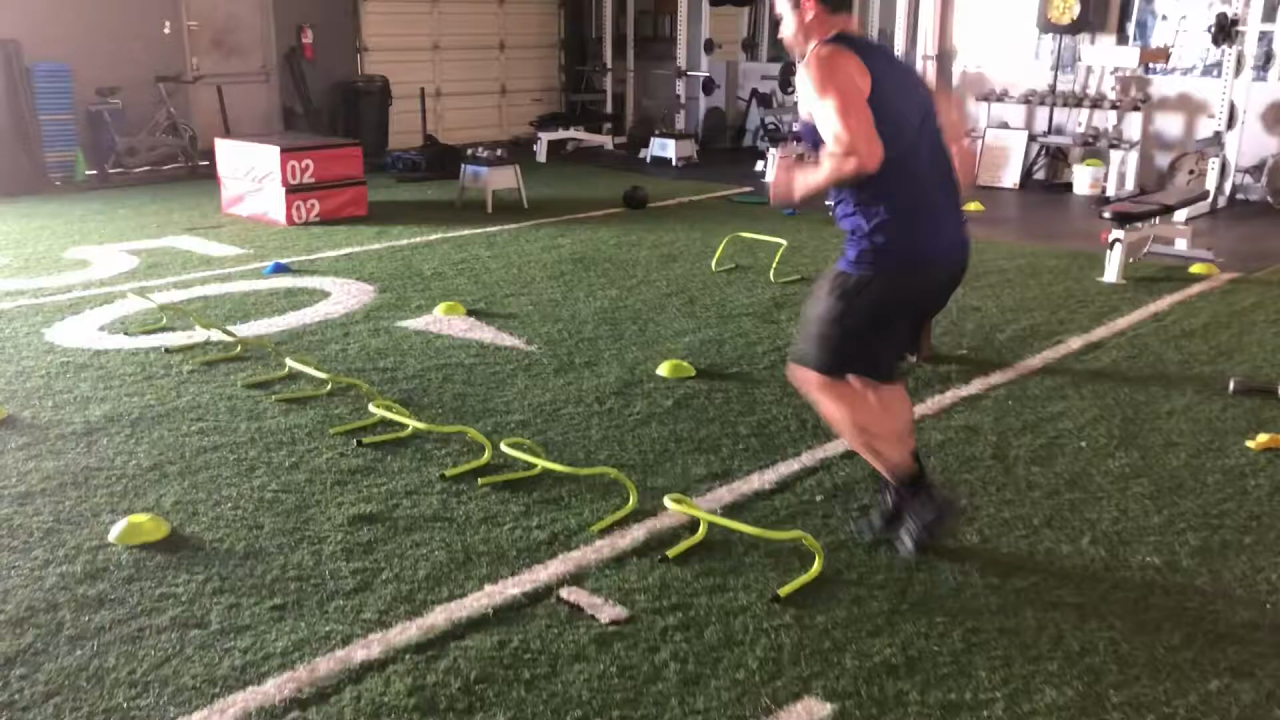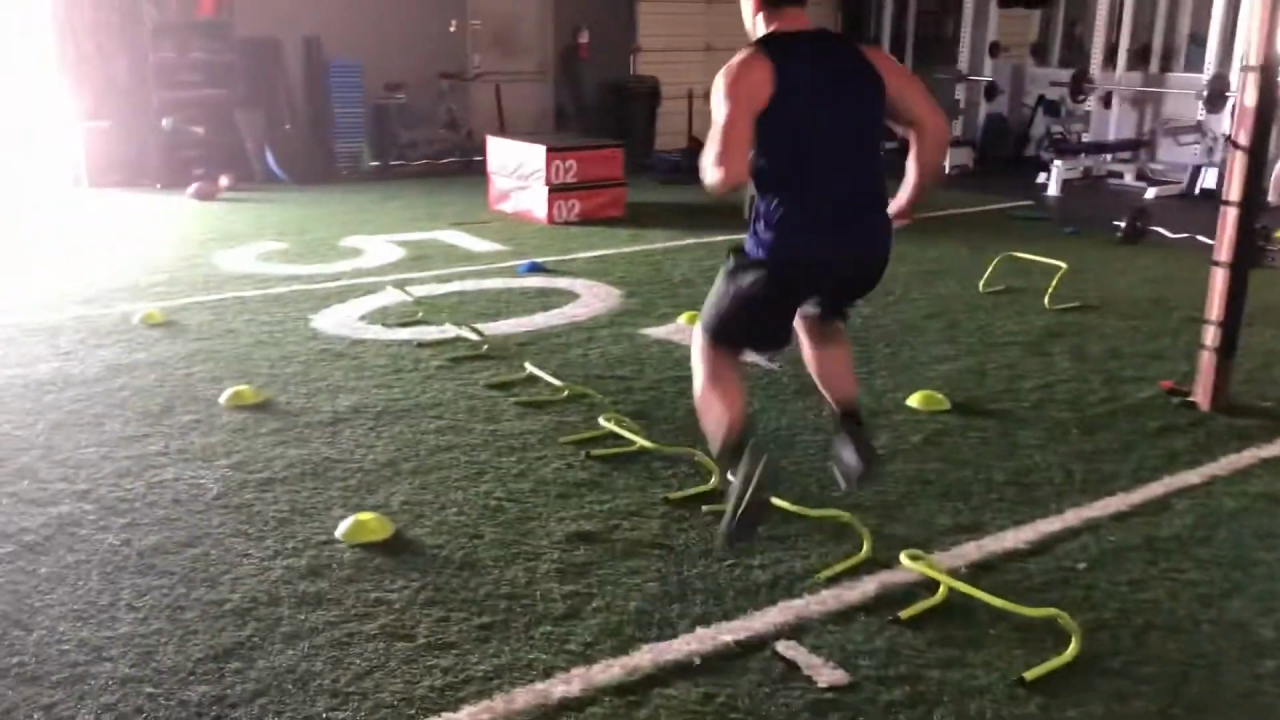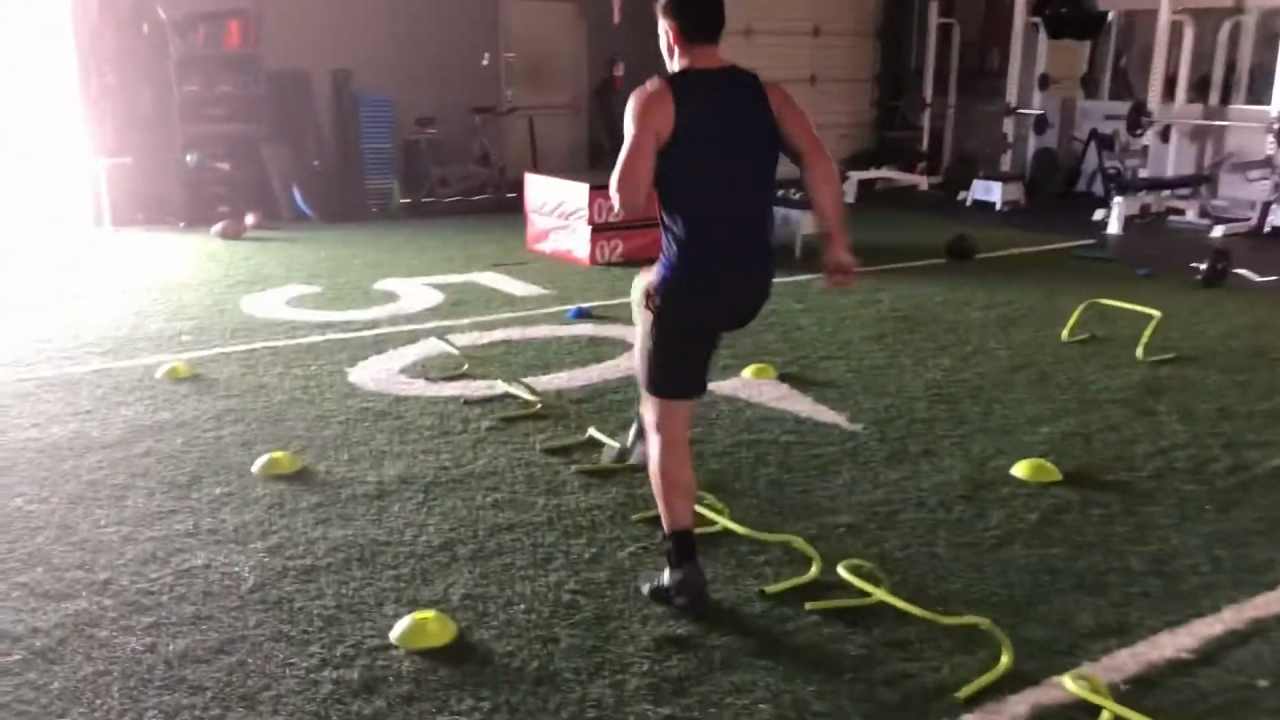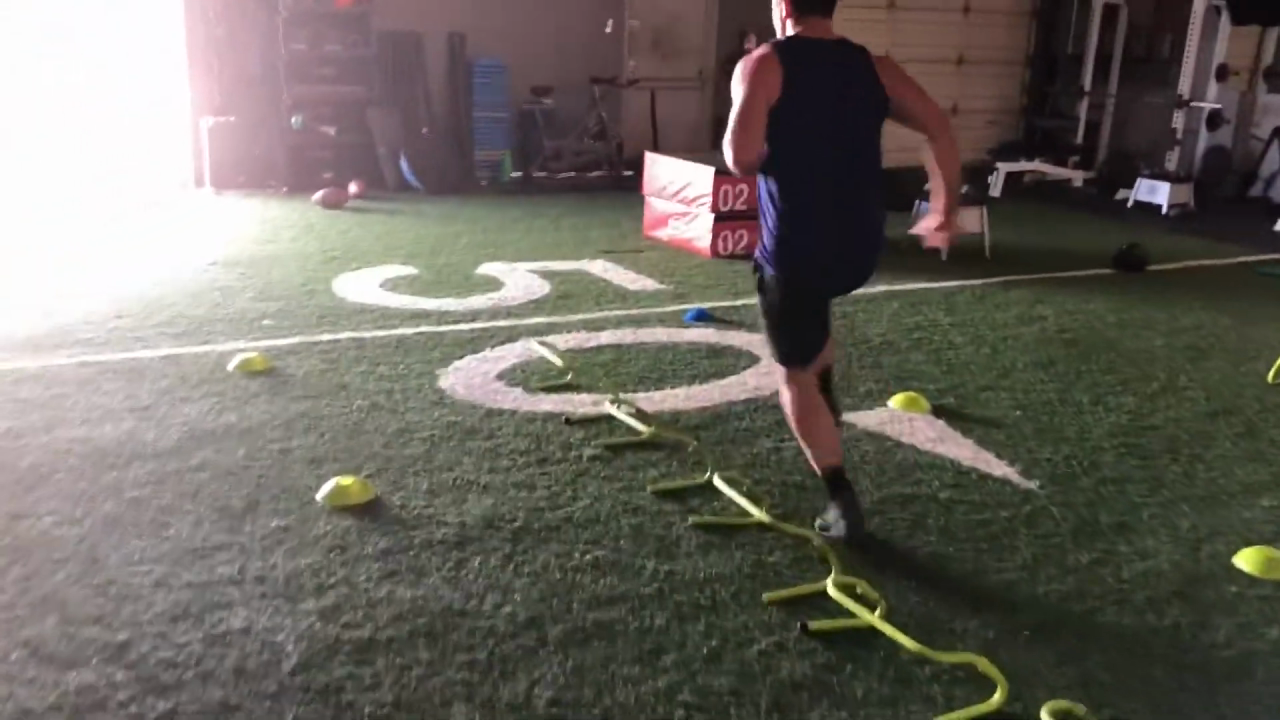
dt=1s
person 1, frame 1
left shoulder: (824, 65)
right shoulder: (896, 69)
left elbow: (862, 156)
right elbow: (957, 161)
left wrist: (801, 182)
left hip: (890, 254)
right hip: (946, 250)
left knee: (818, 378)
right knee: (870, 377)
left ankle: (916, 494)
right ankle: (900, 502)
person 1, frame 2
left shoulder: (749, 69)
right shoulder: (865, 59)
left elbow: (722, 173)
right elbow: (934, 128)
left wrist: (729, 163)
right wrist: (911, 198)
left hip: (788, 250)
right hip: (866, 250)
left knee: (712, 353)
right knee: (815, 314)
left ankle: (743, 469)
right ankle: (852, 432)
person 1, frame 3
left shoulder: (656, 99)
right shoulder: (767, 95)
left elbow: (627, 198)
right elbow: (822, 169)
left wrist: (646, 199)
right wrist: (837, 248)
left hip: (693, 280)
right hip: (753, 280)
left knee: (666, 421)
right knee: (648, 293)
left ankle: (682, 571)
right ankle: (657, 427)
person 1, frame 4
left shoulder: (763, 66)
right shoulder: (876, 68)
left elbow: (740, 156)
right elbow: (940, 131)
left wrist: (755, 169)
right wrist: (944, 210)
left hip: (795, 247)
right hip: (862, 245)
left knee: (798, 377)
left ankle: (843, 503)
right ankle: (826, 386)
